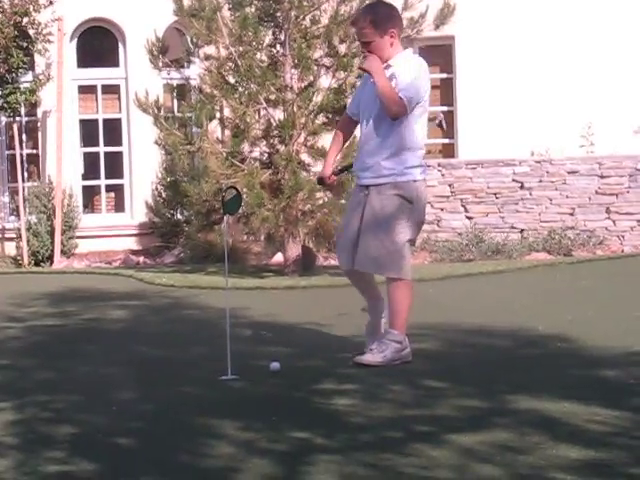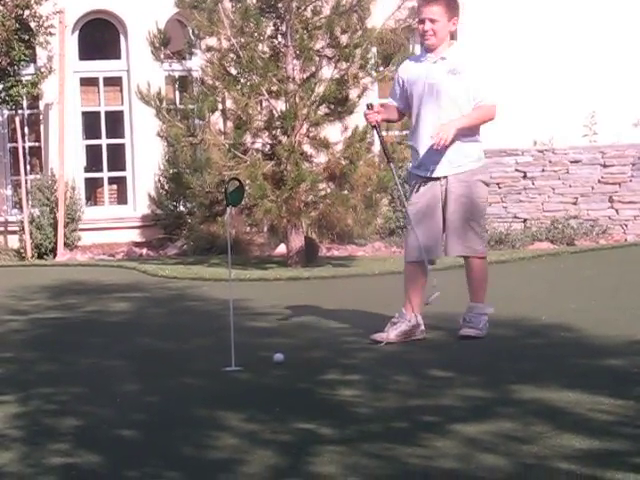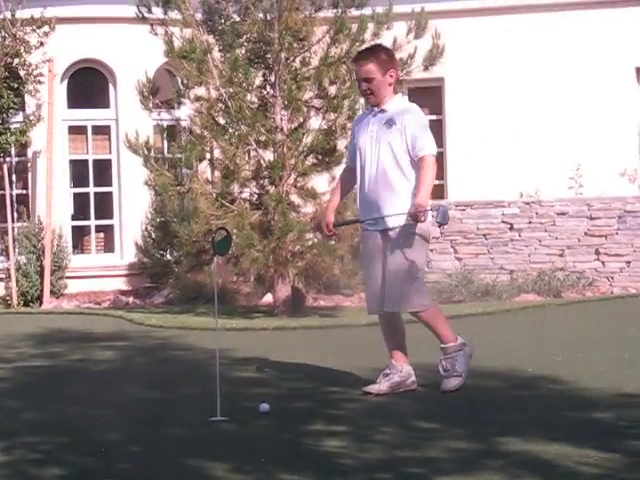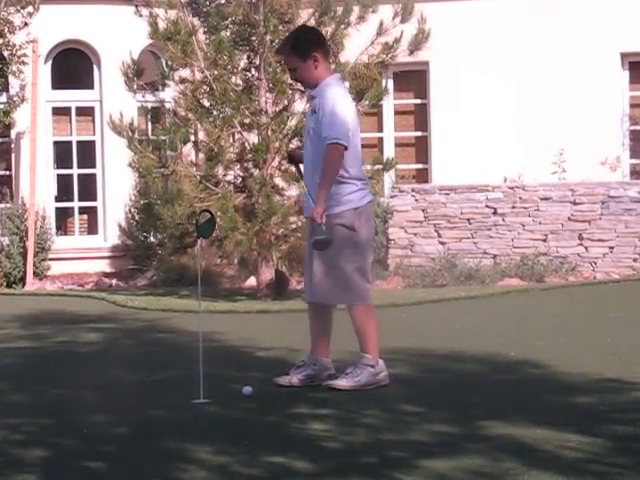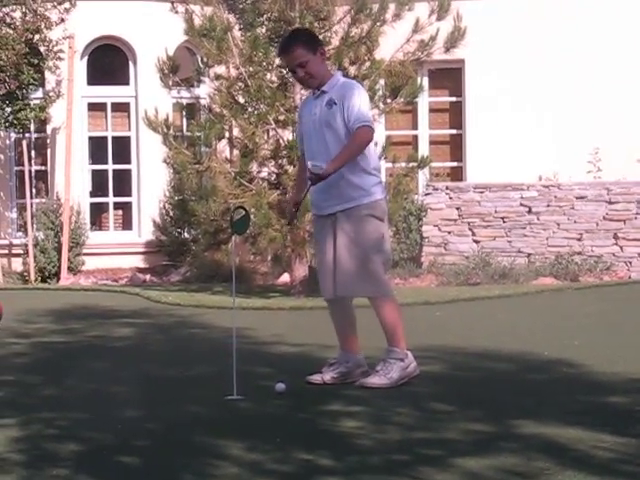
dt=1s
person 1, frame 1
left shoulder: (413, 68)
right shoulder: (371, 75)
left elbow: (396, 108)
right elbow: (349, 119)
left wrist: (377, 73)
right wrist: (330, 161)
left hip: (399, 181)
right hip: (365, 181)
left knee: (393, 260)
right knee: (351, 256)
left ankle: (396, 340)
right ankle: (379, 313)
person 1, frame 2
left shoulder: (466, 64)
right shoulder: (408, 68)
left elbow: (488, 109)
right elbow: (398, 108)
left wrist: (453, 125)
right wrist: (381, 114)
left hip: (465, 168)
right hip: (422, 172)
left knee: (471, 244)
right knee: (415, 246)
left ankle: (477, 312)
right ankle: (410, 317)
person 1, frame 3
left shoulder: (409, 114)
right shoulder: (361, 123)
left elbow: (427, 160)
right elbow: (351, 170)
left wrist: (421, 198)
right wrist: (331, 207)
left hip: (405, 224)
right hip: (372, 226)
left knee: (410, 296)
right knee: (381, 302)
left ankle: (455, 347)
right ankle: (400, 369)
person 1, frame 4
left shoulder: (332, 96)
right shoulder: (320, 97)
left elbow: (337, 149)
left wrist: (320, 200)
right wrist: (301, 157)
left hip: (344, 208)
right hip: (326, 210)
left knee: (352, 287)
right knee: (316, 289)
left ankle: (371, 364)
right ankle: (319, 362)
person 1, frame 5
left shoulder: (349, 91)
right shoulder: (305, 107)
left elbow: (364, 132)
left wrist: (331, 166)
right wrist: (297, 193)
left hip: (360, 203)
right hip: (324, 208)
left knee: (373, 280)
right knee: (333, 287)
left ankle: (400, 358)
right ankle: (351, 359)
